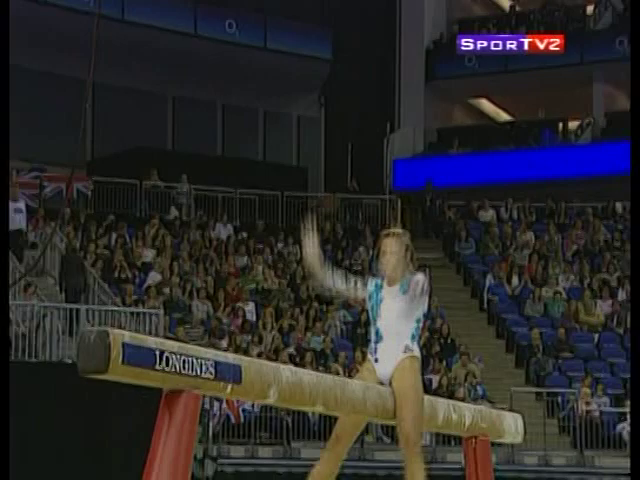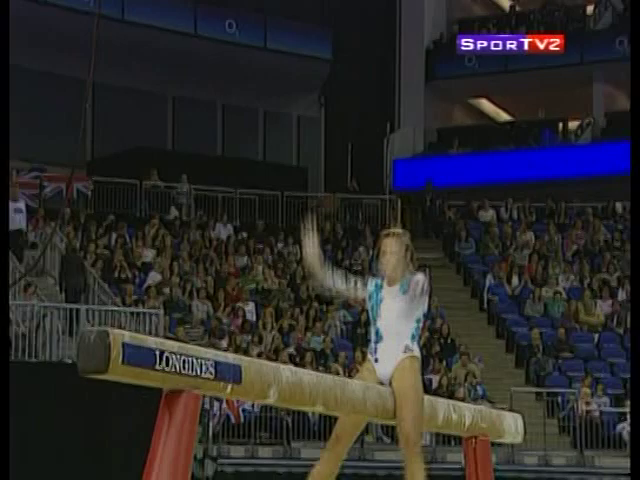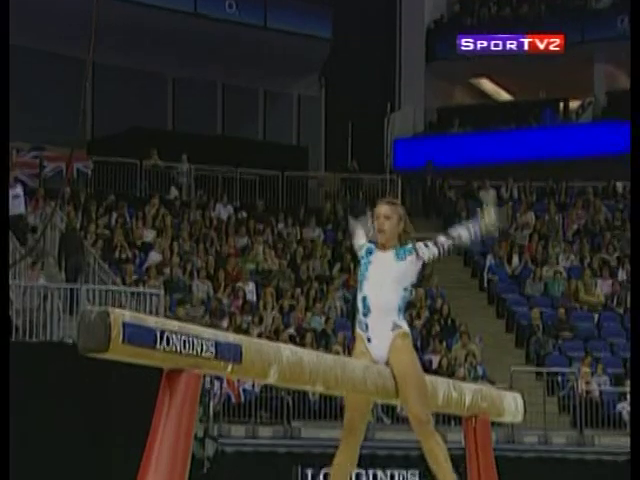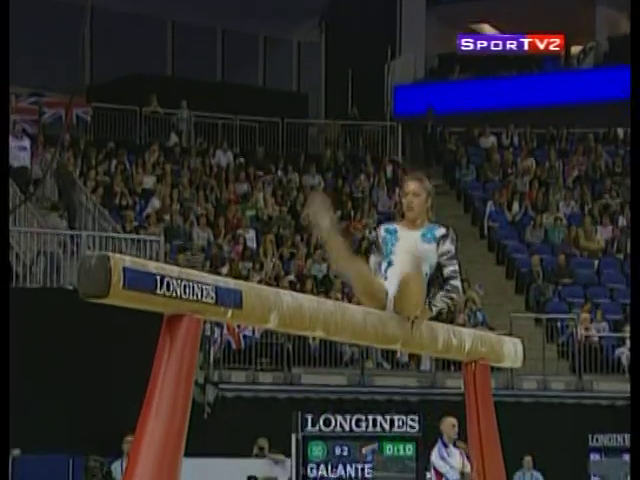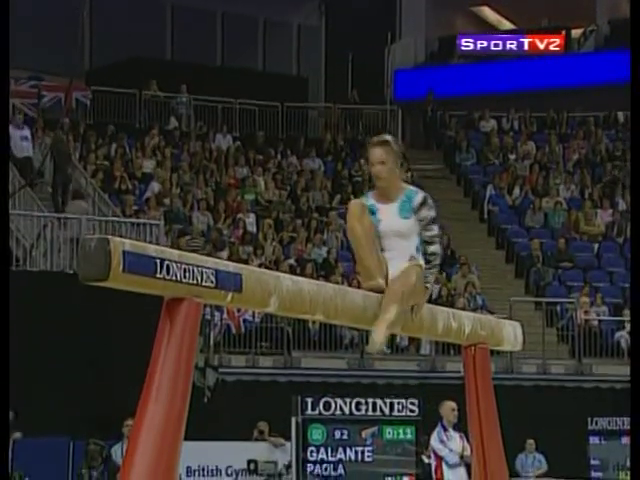
dt=0.7s
person 1, frame 1
left shoulder: (418, 283)
right shoulder: (372, 286)
left elbow: (415, 287)
right elbow: (339, 282)
left wrist: (398, 271)
right wrist: (315, 262)
left hip: (405, 362)
right hip: (374, 364)
left knee: (410, 442)
right knee: (339, 436)
person 1, frame 2
left shoulder: (418, 282)
right shoulder: (372, 286)
left elbow: (414, 288)
right elbow: (339, 283)
left wrist: (397, 270)
right wrist: (315, 262)
left hip: (405, 361)
right hip: (374, 364)
left knee: (410, 442)
right knee: (339, 437)
person 1, frame 3
left shoulder: (412, 252)
right shoulder: (366, 251)
left elbow: (451, 238)
right wrist: (358, 227)
left hip: (396, 339)
right hip: (364, 342)
left knee: (423, 425)
right knee: (352, 431)
person 1, frame 4
left shoulder: (441, 235)
right shoulder: (386, 231)
left elbow: (454, 284)
left wrist: (431, 309)
left hip: (406, 299)
right hip: (379, 296)
left knee: (411, 277)
right knee: (349, 267)
person 1, frame 5
left shoulder: (418, 199)
right shoulder: (367, 203)
left elbow: (433, 247)
left wrist: (424, 288)
right wrist: (370, 273)
left hip: (409, 272)
right hip: (376, 273)
left knee: (396, 292)
right knee: (355, 207)
left ankle: (380, 332)
right ankle: (376, 277)
